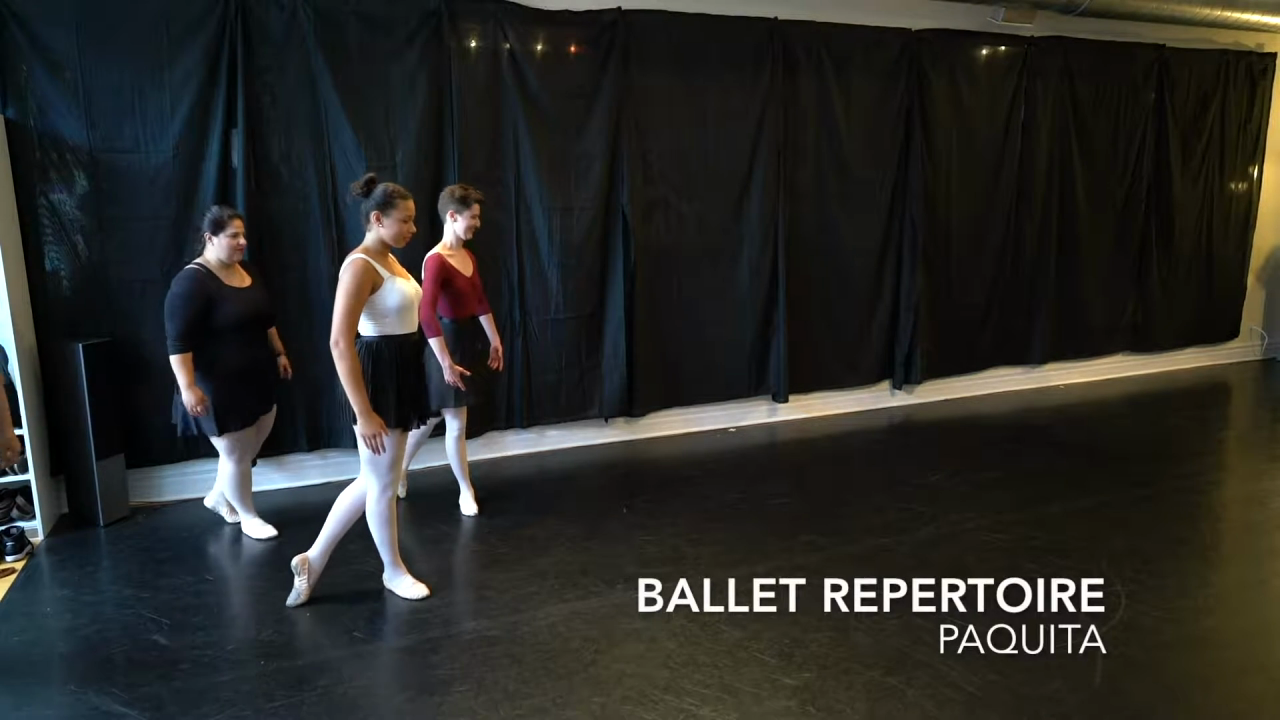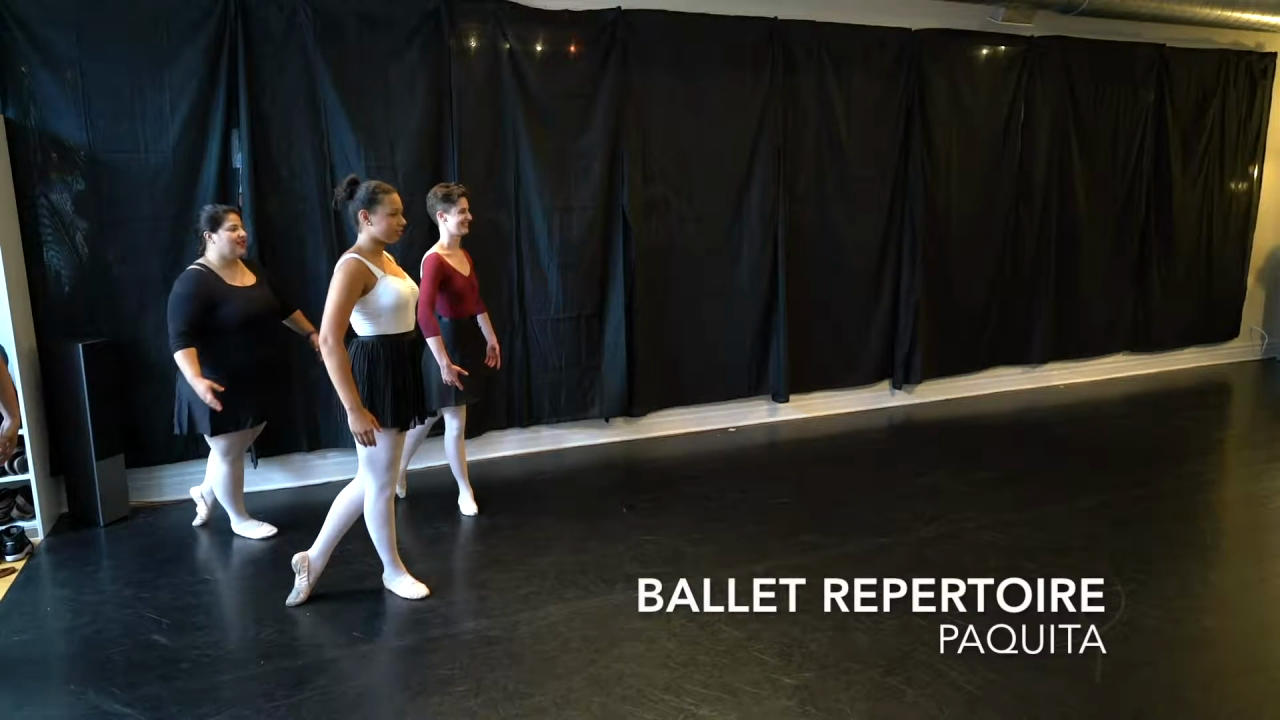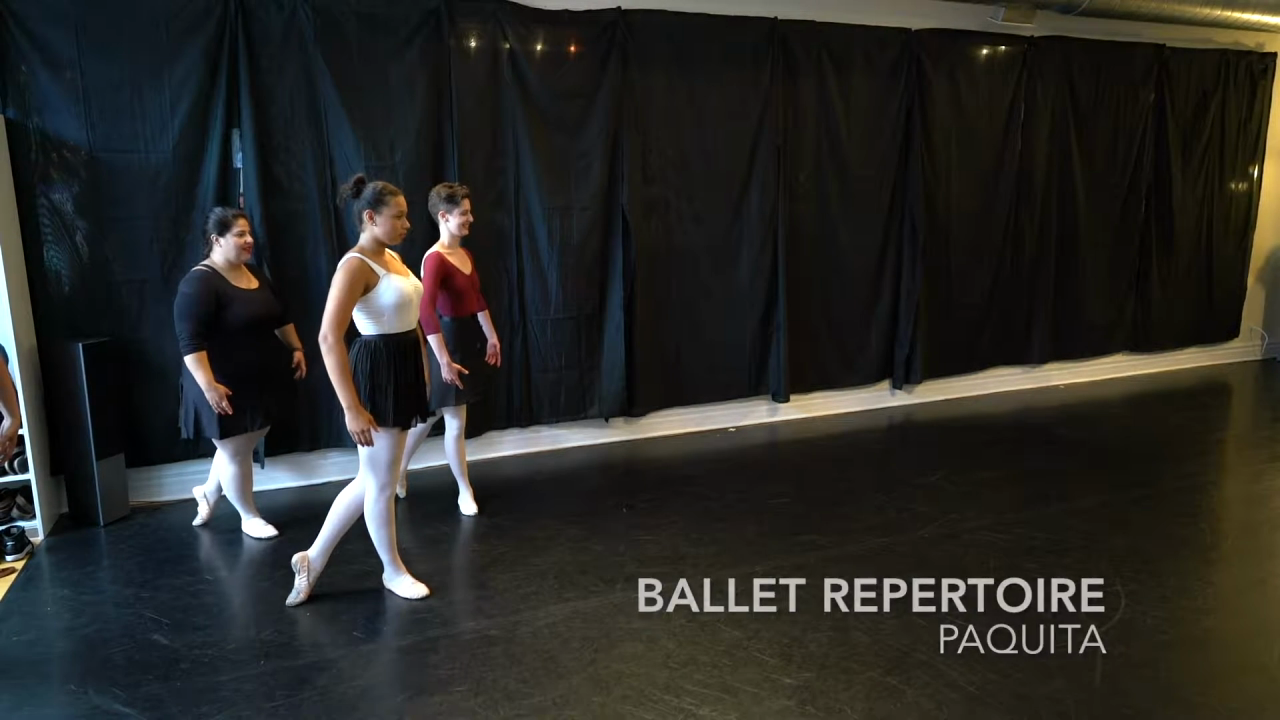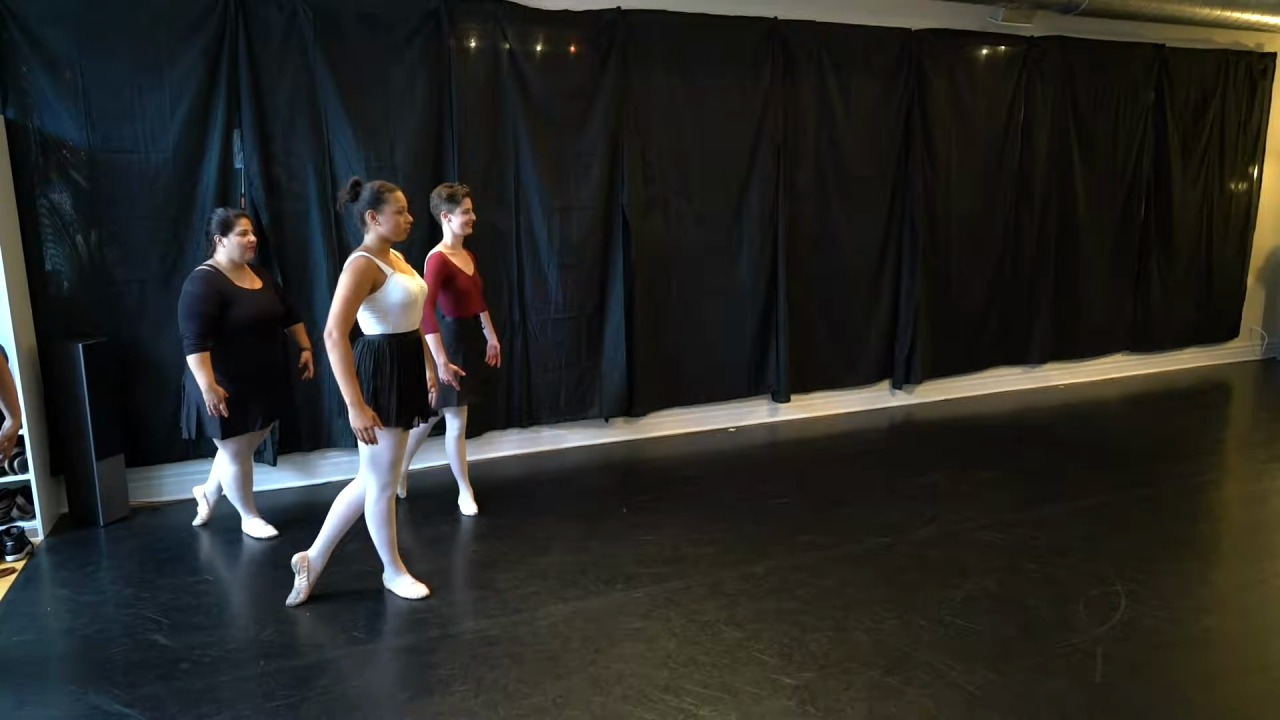
dt=1s
person 1, frame 1
left shoulder: (389, 259)
right shoulder: (360, 266)
right elbow: (340, 342)
left wrist: (407, 385)
right wrist: (363, 412)
left hip: (402, 372)
right hip: (377, 375)
left knee: (373, 479)
right knee: (382, 482)
left ankle: (313, 559)
right ankle: (393, 570)
person 1, frame 2
left shoulder: (386, 258)
right shoulder: (354, 266)
right elbow: (329, 340)
left wrist: (406, 380)
right wrist: (354, 408)
left hip: (400, 370)
right hip: (375, 373)
left knee: (370, 478)
right knee: (380, 482)
left ankle: (313, 559)
right ankle: (392, 570)
person 1, frame 3
left shoulder: (393, 258)
right shoulder: (355, 266)
right elbow: (329, 337)
left wrist: (423, 373)
right wrist: (352, 408)
left hip: (404, 368)
right hip: (377, 372)
left knee: (371, 478)
right knee: (381, 482)
left ankle: (313, 559)
right ankle: (393, 570)
person 1, frame 4
left shoulder: (397, 257)
right shoulder: (363, 264)
right elbow: (334, 335)
left wrist: (429, 370)
right wrist: (356, 405)
left hip: (406, 367)
right hip: (381, 370)
left knee: (373, 478)
right knee: (382, 482)
left ankle: (314, 558)
right ankle: (393, 570)
person 2, frame 1
left shoulder: (246, 271)
right shoulder: (192, 282)
left elbow: (265, 318)
right elbow: (178, 341)
left wrist: (279, 353)
right wrist: (188, 387)
left hip: (256, 378)
right hip: (220, 386)
left knee: (253, 444)
right knee: (236, 453)
left ankle: (218, 495)
right ankle: (249, 518)
person 2, frame 2
left shoulder: (252, 269)
right shoulder: (195, 281)
left elbow: (282, 305)
right elbow: (181, 338)
left wrist: (311, 333)
right wrist: (195, 380)
left hip: (257, 379)
right hip: (221, 387)
left knee: (238, 445)
right knee: (229, 451)
left ankle: (206, 493)
right ankle: (239, 519)
person 2, frame 3
left shoulder: (254, 273)
right shoulder: (200, 283)
left elbow: (280, 315)
right elbow: (190, 341)
left wrist: (296, 348)
right wrist: (208, 385)
left hip: (261, 381)
right hip: (225, 388)
left knee: (244, 445)
right knee: (236, 451)
left ankle: (208, 491)
right ankle: (249, 517)
person 2, frame 4
left shoulder: (258, 273)
right shoulder: (203, 282)
left elbow: (288, 312)
right elbow: (194, 341)
left wrist: (305, 347)
right wrist: (207, 385)
left hip: (263, 382)
right hip: (227, 387)
left knee: (245, 445)
right knee: (237, 451)
left ankle: (208, 492)
right ankle: (249, 517)
person 3, frame 1
left shoulder: (469, 256)
right shoulder: (436, 261)
left elbow: (481, 302)
right elbow: (427, 315)
left wrist: (495, 340)
right wrist: (446, 362)
left hip: (471, 339)
right hip: (449, 342)
left knee: (432, 415)
right knee: (457, 424)
left ankle: (399, 472)
right ankle: (466, 491)
person 3, frame 2
left shoulder: (465, 256)
right shoulder: (434, 260)
left elbow: (476, 301)
right elbow: (425, 314)
left wrist: (491, 338)
right wrist: (443, 361)
left hip: (468, 338)
right hip: (447, 341)
left knee: (430, 414)
right knee: (456, 423)
left ankle: (398, 472)
right ankle: (465, 491)
person 3, frame 3
left shoulder: (465, 254)
right shoulder: (435, 259)
left elbow: (477, 299)
right elbow: (426, 311)
left wrist: (491, 336)
right wrist: (443, 359)
left hip: (469, 337)
right hip: (448, 340)
left knee: (431, 414)
right knee: (456, 423)
left ankle: (398, 472)
right ankle: (465, 491)
person 3, frame 4
left shoulder: (468, 255)
right shoulder: (438, 259)
right elbow: (426, 311)
left wrist: (491, 338)
right wrist: (440, 360)
left hip: (471, 338)
right hip: (451, 340)
left knee: (431, 414)
right knee: (457, 424)
left ankle: (398, 472)
right ankle: (465, 491)
